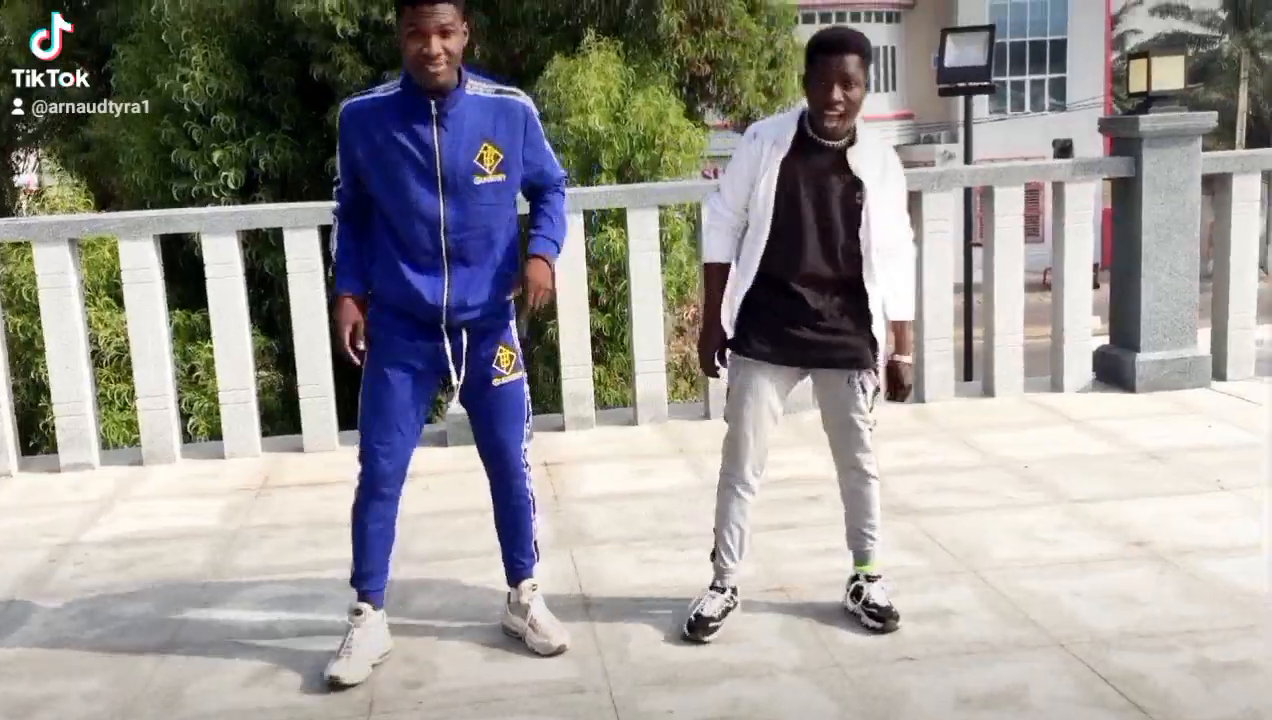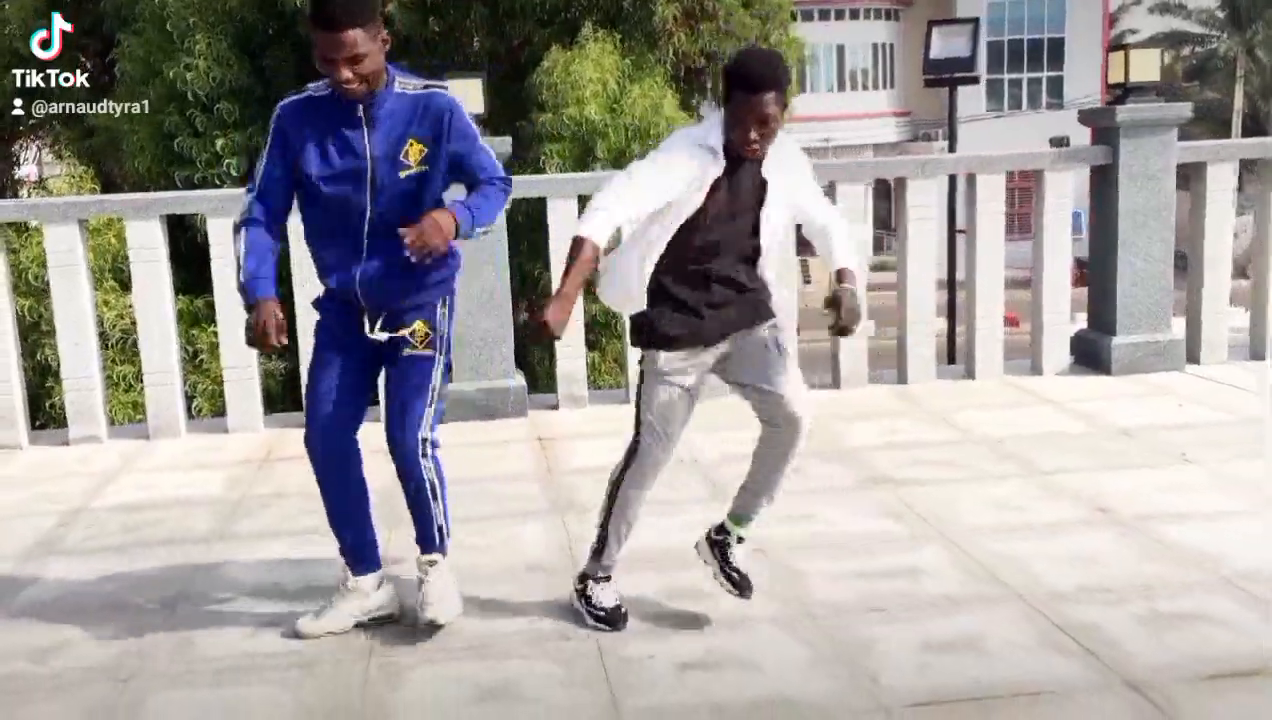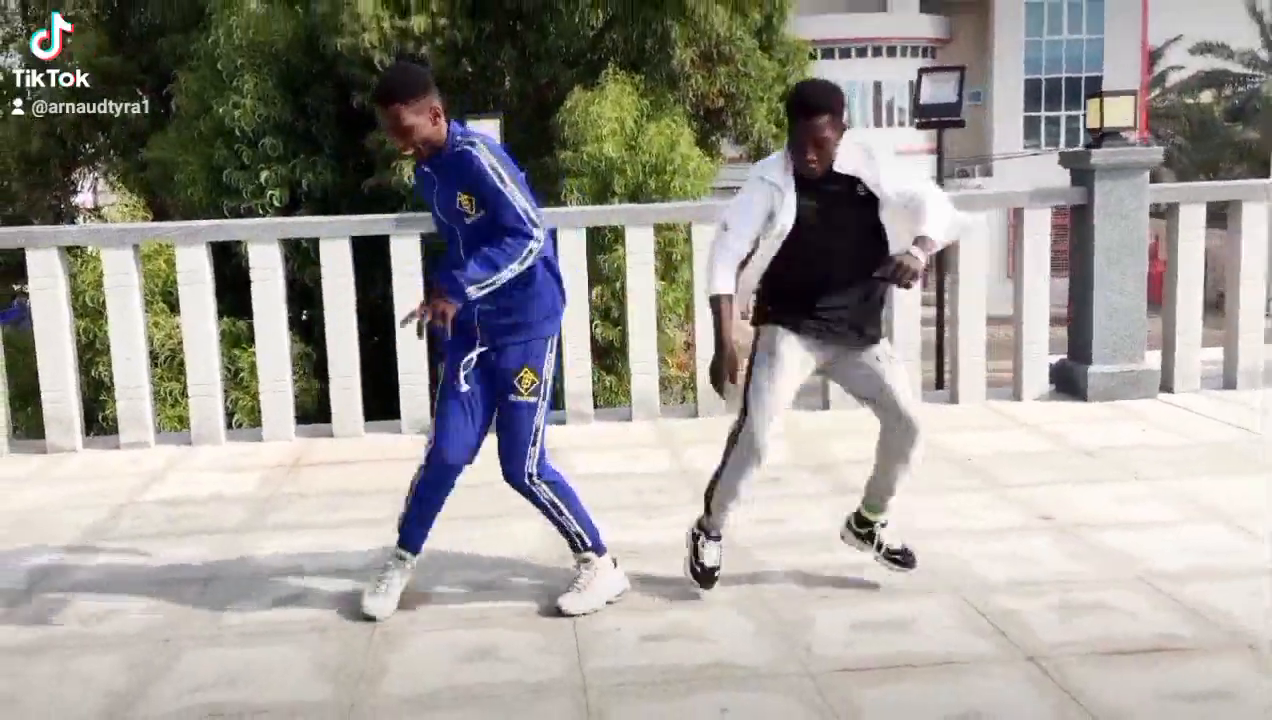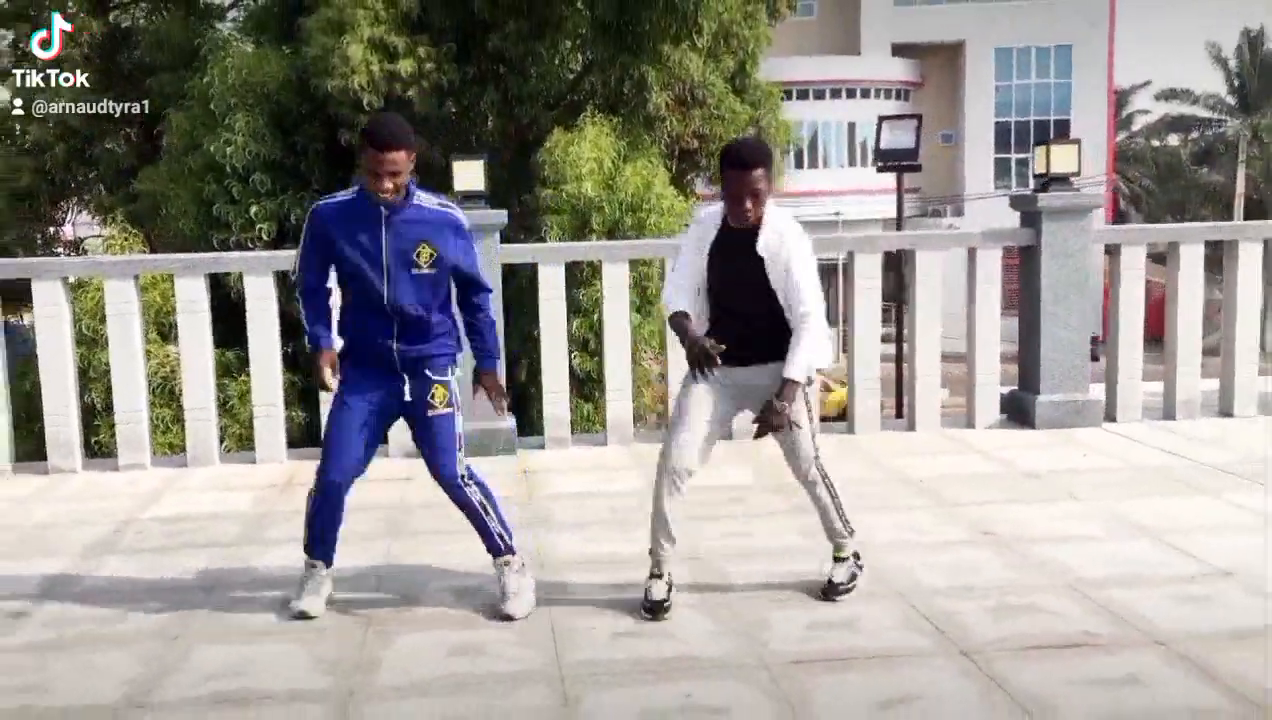
dt=1s
person 1, frame 1
left shoulder: (510, 111)
right shoulder: (363, 116)
left elbow: (551, 188)
right elbow: (352, 211)
left wrist: (540, 252)
right wrist: (346, 292)
left hip: (485, 324)
right hip: (398, 328)
left knee: (509, 463)
right knee: (381, 471)
left ankle: (522, 598)
right ankle: (368, 618)
person 1, frame 2
left shoulder: (435, 107)
right shoulder: (296, 116)
left elbow: (494, 184)
right elbow: (264, 212)
left wrist: (455, 219)
right wrist: (260, 296)
left hip: (419, 298)
right hip: (344, 306)
left knee: (410, 435)
right knee: (326, 440)
left ankle: (436, 569)
right ankle: (364, 582)
person 1, frame 3
left shoulder: (477, 156)
right shoulder: (427, 172)
left elbow: (526, 236)
left wrist: (459, 290)
right wrist: (448, 292)
left hip: (525, 329)
right hip: (471, 331)
left knee: (524, 468)
right knee: (448, 453)
left ankle: (600, 565)
right ankle: (403, 560)
person 1, frame 4
left shoulder: (445, 221)
right shoulder: (328, 216)
left elbow: (475, 292)
right elbow: (310, 285)
left wrist: (489, 361)
right wrist: (321, 343)
left hip: (429, 362)
right hip: (365, 364)
left knee: (451, 472)
right knee: (334, 476)
left ankle: (511, 566)
right ankle: (317, 570)
person 2, frame 1
left shoulder: (882, 161)
right shoulder: (765, 141)
left elbow: (895, 258)
right elbow: (723, 226)
left wrist: (901, 349)
right wrist: (711, 320)
left hip: (847, 335)
right hip: (764, 331)
left knee: (858, 460)
right knee: (743, 459)
left ankle: (865, 577)
right ankle: (723, 583)
person 2, frame 2
left shoulder: (788, 163)
right shoulder: (689, 152)
left elbow: (825, 221)
right elbow: (611, 207)
left wrist: (845, 285)
right wrist: (565, 294)
left hip: (747, 312)
right hip: (675, 320)
left knee: (789, 414)
right knee: (650, 454)
left ankle: (728, 535)
right ankle: (597, 578)
person 2, frame 3
left shoulder: (873, 163)
right shoulder: (770, 179)
left elbow: (939, 208)
right elbow: (723, 257)
left wrist: (917, 252)
right wrist: (724, 344)
left hip: (857, 331)
right hip: (787, 328)
left knee: (905, 423)
right knee: (754, 435)
left ankle: (868, 521)
right ankle: (710, 531)
person 2, frame 4
left shoulder: (788, 237)
right shoulder: (704, 226)
left elbow: (810, 321)
right elbow: (679, 290)
left wrist: (789, 394)
right wrist: (689, 336)
left hip: (779, 367)
right hip: (716, 365)
left knee: (806, 469)
right knee: (673, 464)
left ankle: (845, 554)
right ankle: (659, 572)
